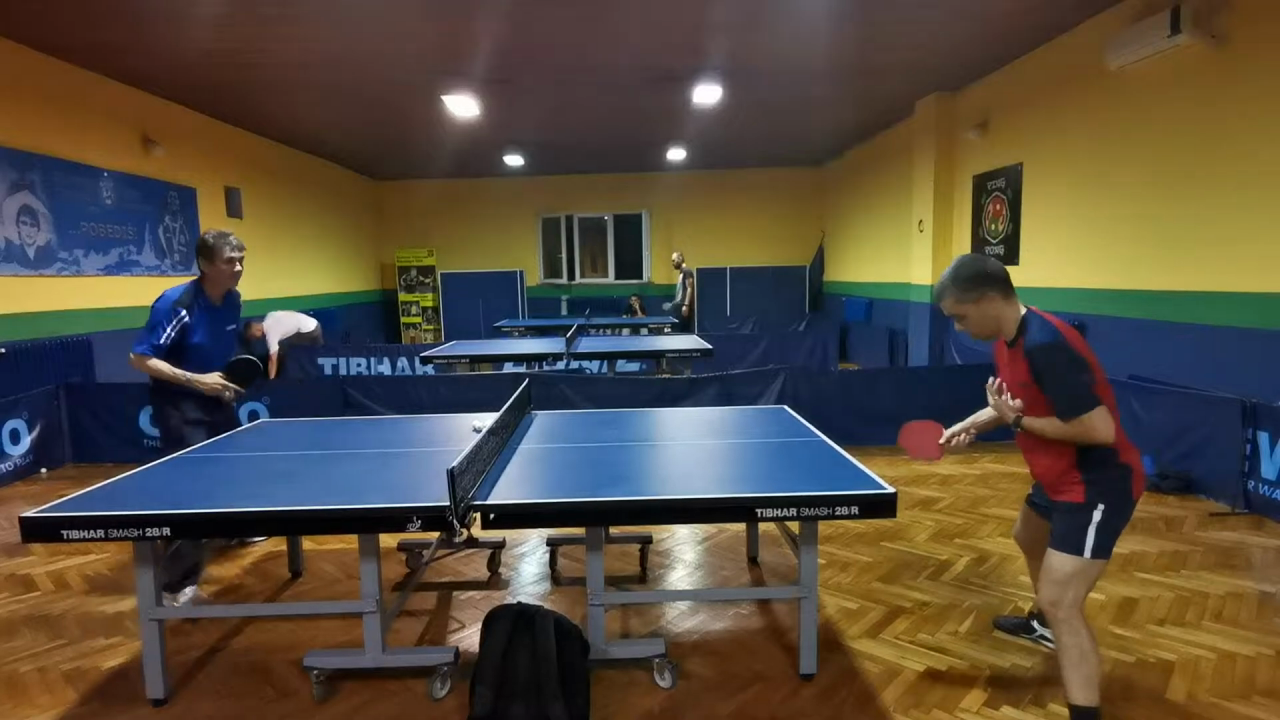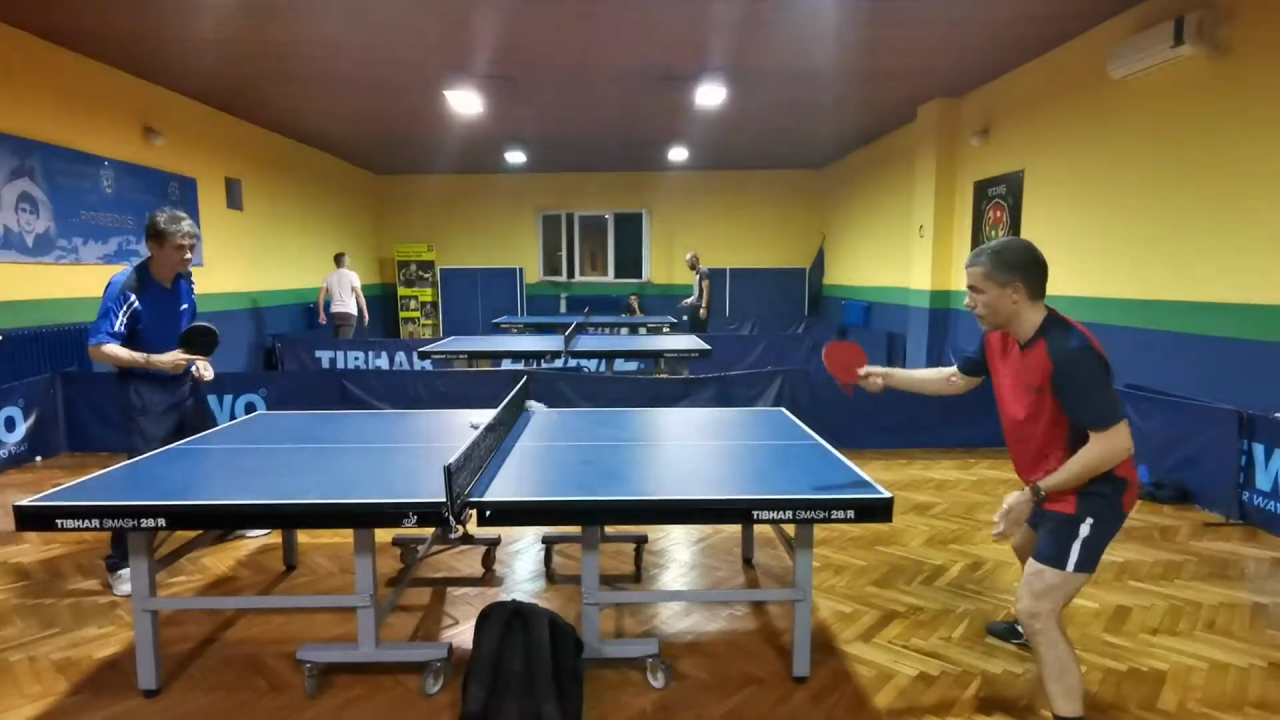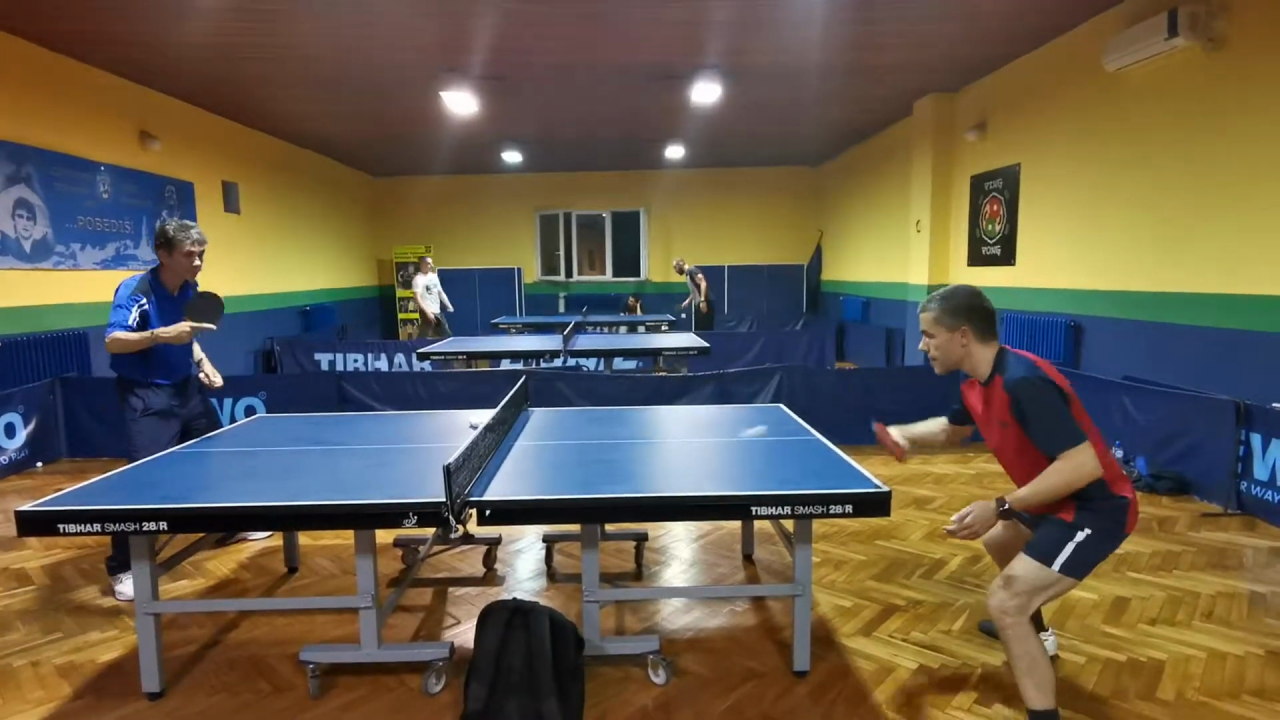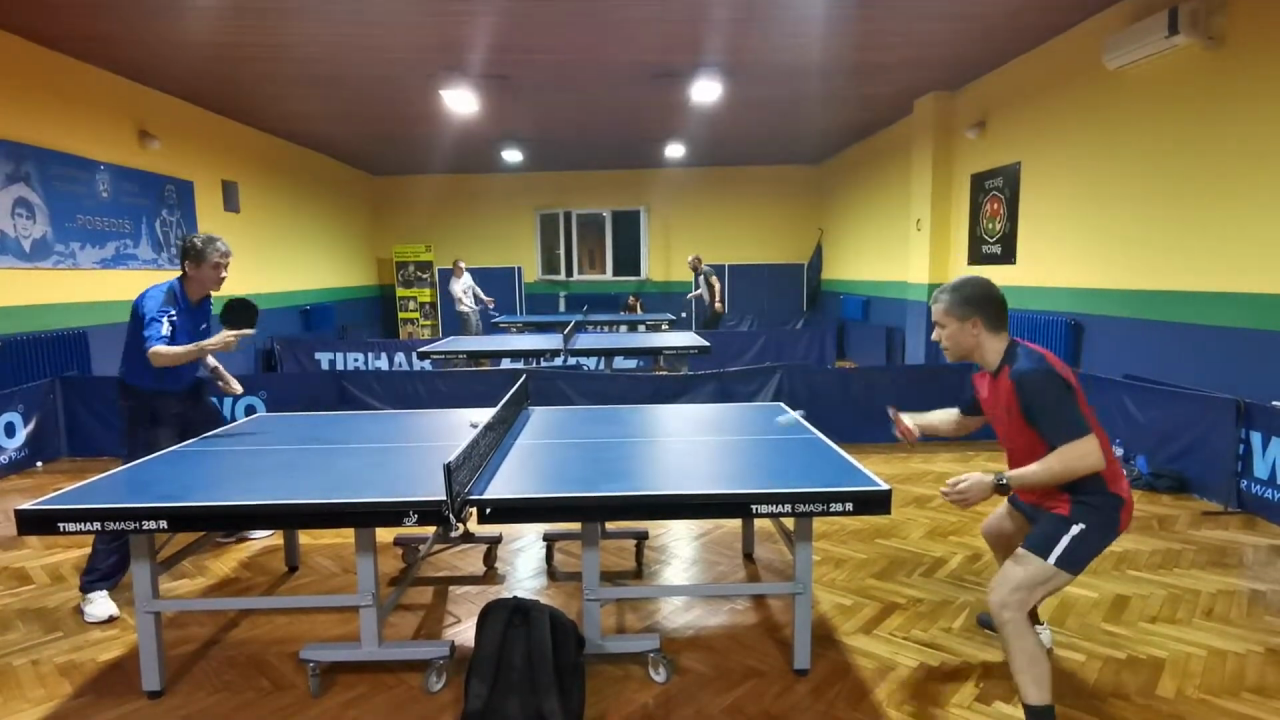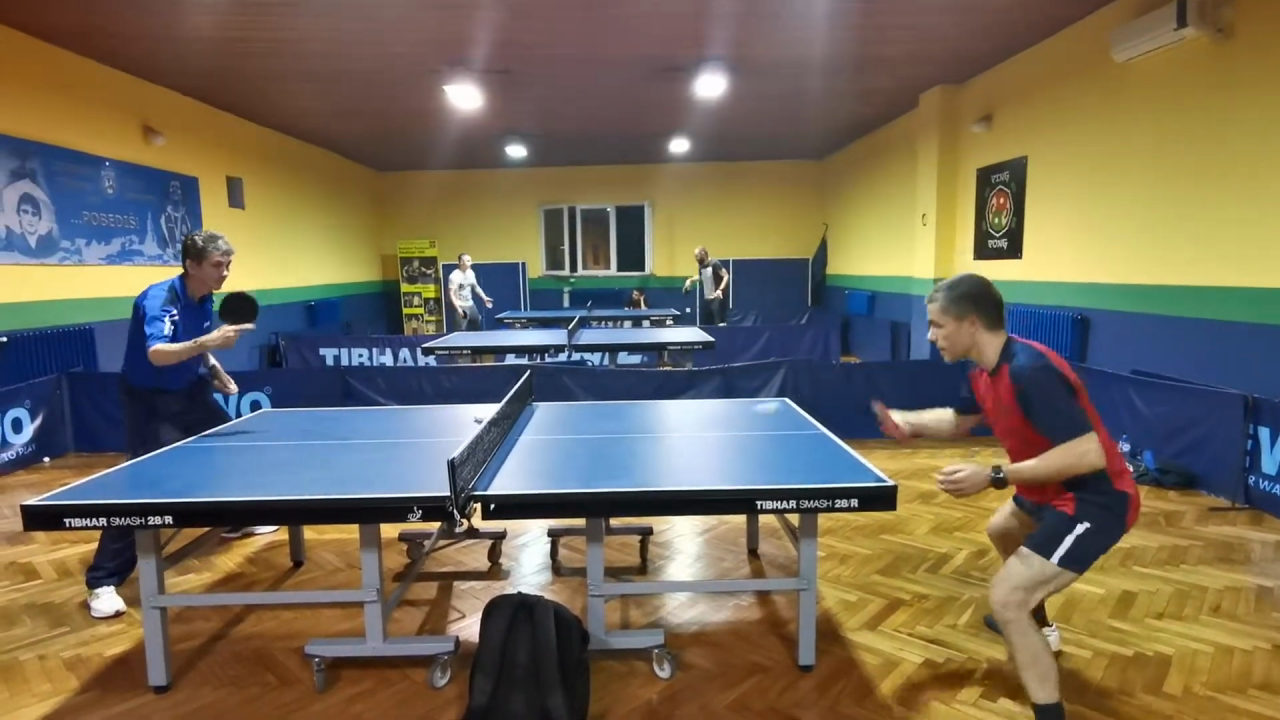
dt=1s
person 1, frame 1
left shoulder: (1045, 344)
right shoulder: (1009, 338)
left elbow: (1100, 430)
left wrist: (1017, 420)
right wrist: (975, 422)
left hip: (1098, 484)
right hip: (1060, 476)
left knee: (1060, 600)
right knee: (1028, 538)
right ankle: (1043, 623)
person 1, frame 2
left shoulder: (1071, 353)
right shoulder: (999, 340)
left elbow: (1116, 444)
right elbow: (955, 379)
left wrist: (1033, 494)
right wrist: (887, 376)
left hip: (1091, 496)
right hip: (1050, 485)
left knee: (1036, 608)
right knee: (1027, 550)
right ankle: (1032, 628)
person 1, frame 3
left shoulder: (1024, 382)
right shoulder: (976, 382)
left elbow: (1082, 465)
right elbow: (952, 428)
left wrist: (1000, 508)
right wrist: (905, 434)
left hip: (1093, 509)
right hip: (1055, 500)
left knee: (1005, 604)
right knee: (998, 543)
right ankle: (1035, 635)
person 1, frame 4
left shoulder: (1031, 373)
right shoulder: (988, 374)
left elbow: (1086, 456)
right elbow: (964, 419)
left wrist: (996, 483)
right wrist: (919, 421)
left hip: (1089, 505)
right hip: (1050, 495)
left knee: (1004, 601)
right knee: (996, 533)
right ankle: (1028, 628)
person 1, frame 5
left shoulder: (1030, 370)
right shoulder: (985, 371)
left elbow: (1087, 454)
right elbow: (958, 419)
left wrist: (993, 476)
right wrist: (909, 420)
left hip: (1095, 503)
right hip: (1055, 493)
left knee: (1004, 598)
right knee: (1001, 532)
right ankle: (1039, 629)
person 2, frame 1
left shoulder: (232, 300)
right shoulder: (175, 303)
right elbow: (140, 358)
left wrist: (228, 381)
right wrist: (195, 380)
left hip: (216, 400)
right hip: (179, 402)
right ankle: (178, 586)
person 2, frame 2
left shoulder: (185, 282)
right shoulder: (124, 288)
right elbow: (98, 348)
left wrist: (198, 359)
right wrist: (154, 361)
left hip: (184, 384)
right hip: (147, 391)
right ankle: (121, 564)
person 2, frame 3
left shoulder: (191, 290)
right shoulder: (133, 291)
right elbow: (113, 342)
left wrist: (203, 363)
right wrist: (161, 335)
left hip: (185, 388)
right hip: (146, 395)
right ankle: (124, 568)
person 2, frame 4
left shoulder: (203, 302)
right shoulder: (156, 301)
right elbow: (157, 355)
left wrist: (220, 372)
right wrist: (208, 345)
left hip: (187, 394)
right hip: (147, 401)
right ankle: (96, 586)
person 2, frame 5
left shoulder: (205, 299)
right shoulder: (158, 300)
right elbow: (157, 353)
left wrist: (215, 369)
right wrist: (207, 342)
left hip: (190, 392)
right hip: (150, 398)
right ankle: (103, 582)
